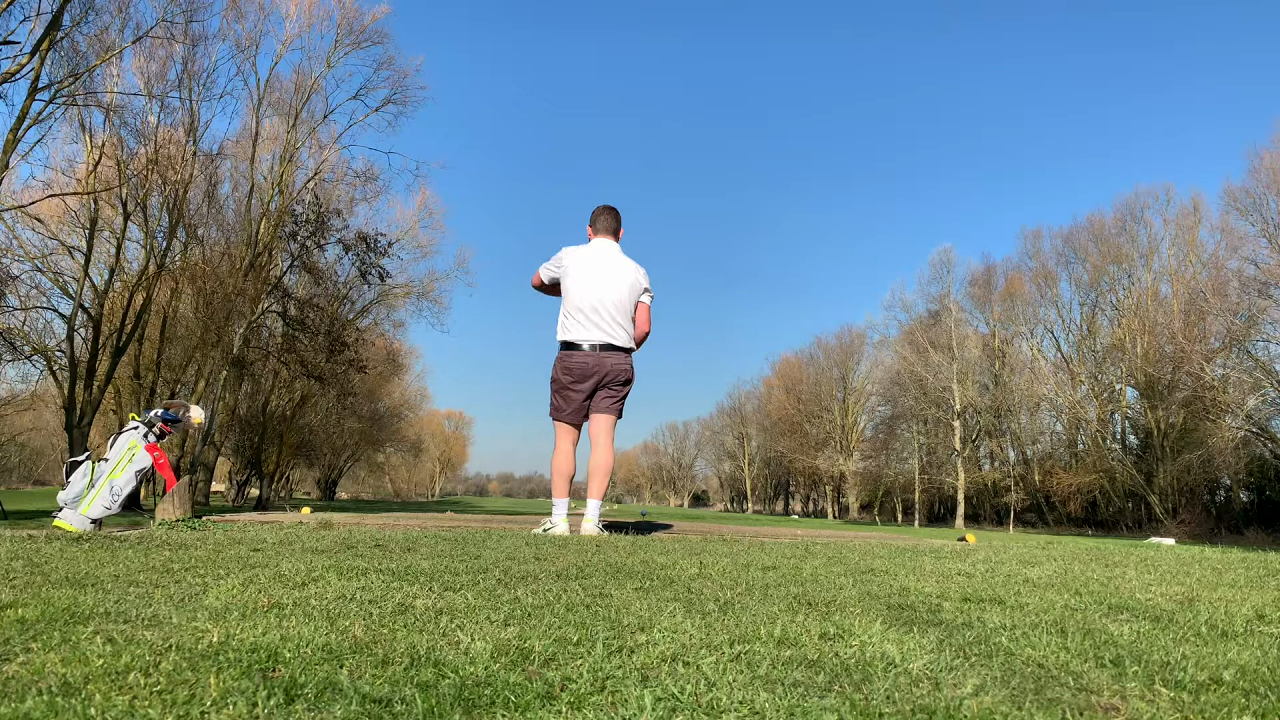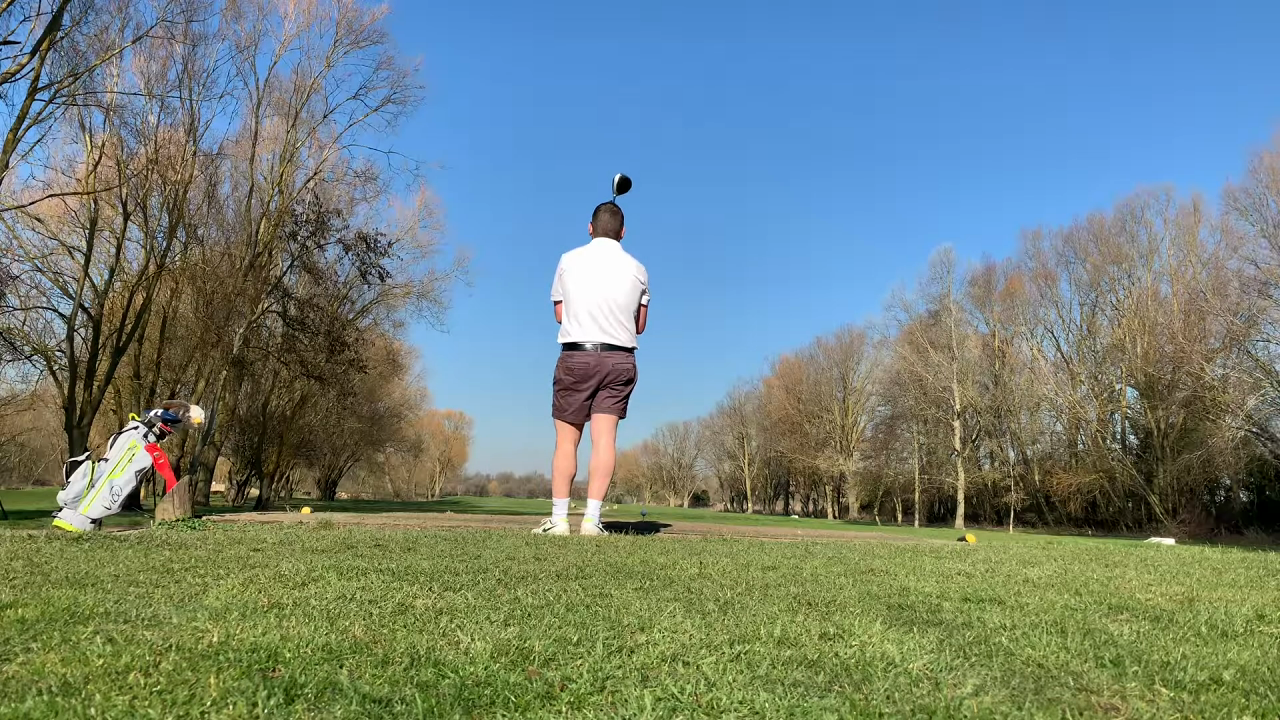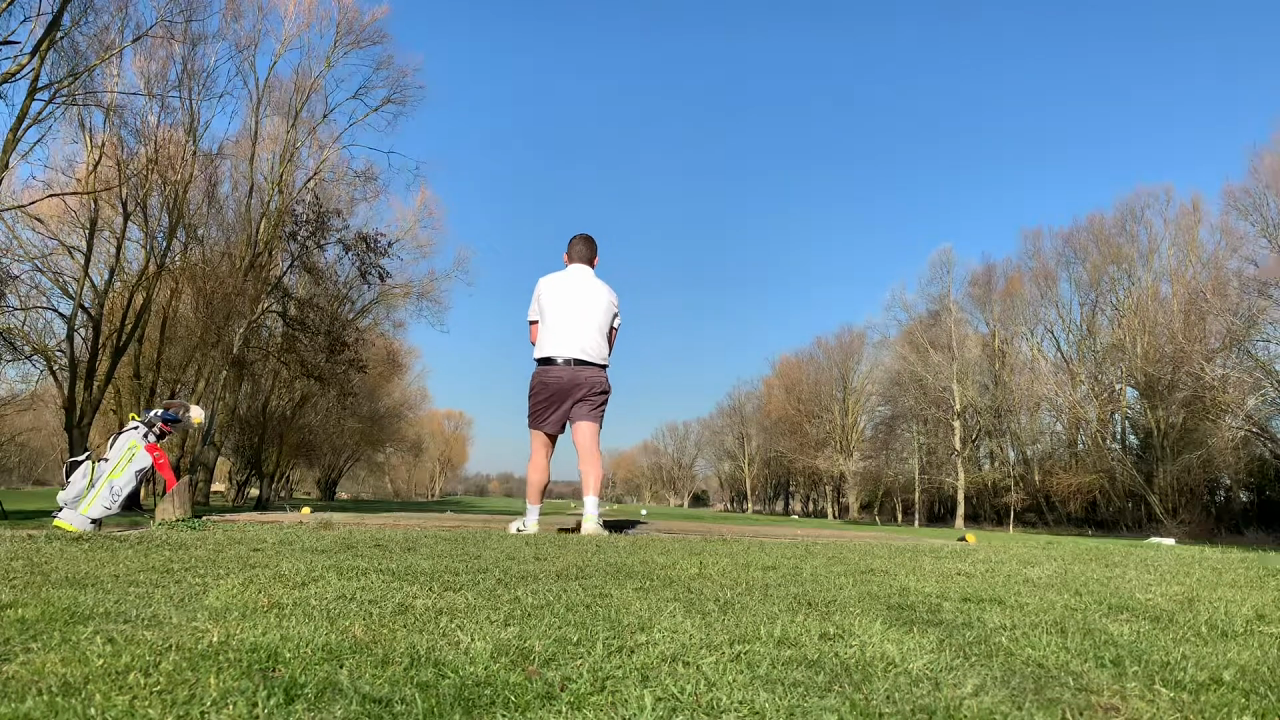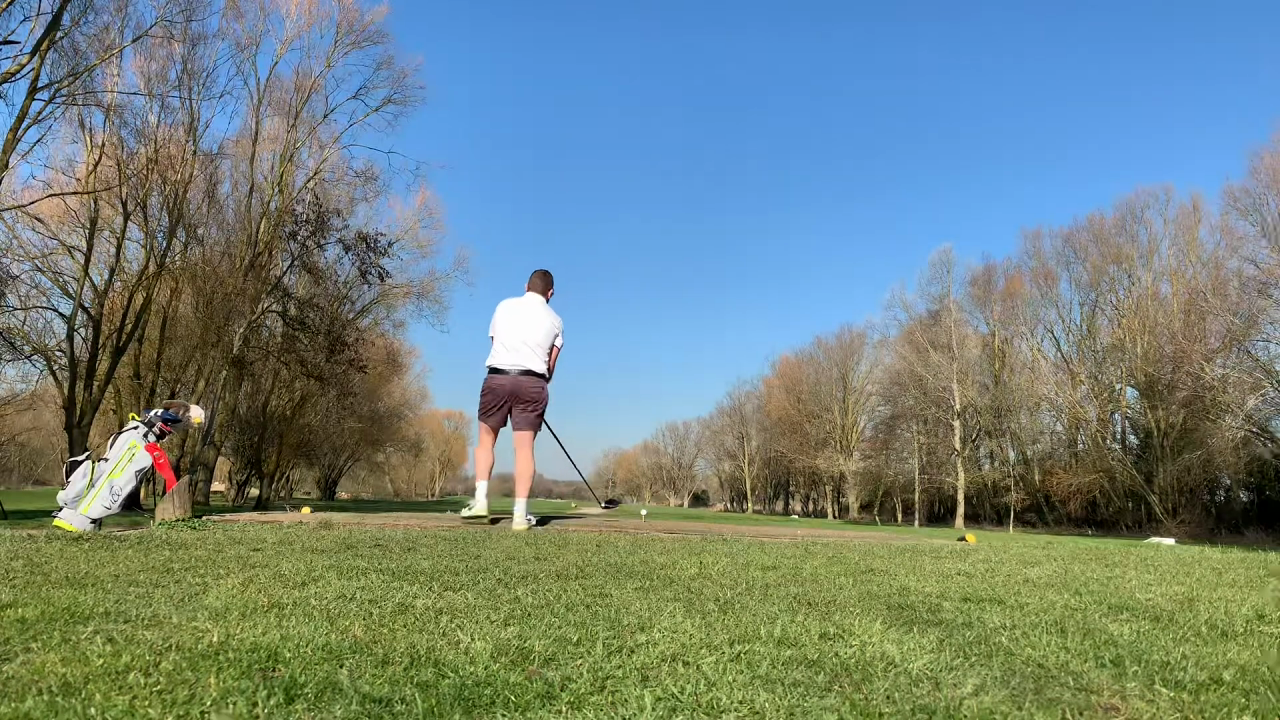
dt=1s
person 1, frame 1
left shoulder: (570, 256)
right shoulder: (636, 271)
left elbow: (538, 282)
right elbow: (643, 327)
left hip: (574, 358)
right hip: (617, 361)
left knee: (565, 440)
right knee: (602, 438)
left ankle: (558, 518)
right ankle: (592, 518)
person 1, frame 2
left shoulder: (569, 260)
right shoulder: (637, 269)
left elbow: (560, 314)
right elbow: (639, 325)
left hip: (576, 357)
right hip: (620, 360)
left knee: (566, 440)
right knee: (604, 439)
left ankle: (559, 519)
right ankle: (592, 519)
person 1, frame 3
left shoulder: (546, 283)
right shoulder: (608, 293)
left elbow: (535, 337)
right elbow: (609, 344)
left hip: (550, 372)
right hip: (592, 375)
left knee: (541, 451)
right knee: (589, 448)
left ankle: (530, 520)
right ankle: (591, 516)
person 1, frame 4
left shoulder: (504, 306)
right shoulder: (554, 319)
right elbow: (550, 364)
right wrist: (539, 389)
left hip: (498, 379)
right hip: (532, 383)
left knee: (486, 439)
right knee: (524, 448)
left ankle: (480, 498)
right ankle: (520, 513)
